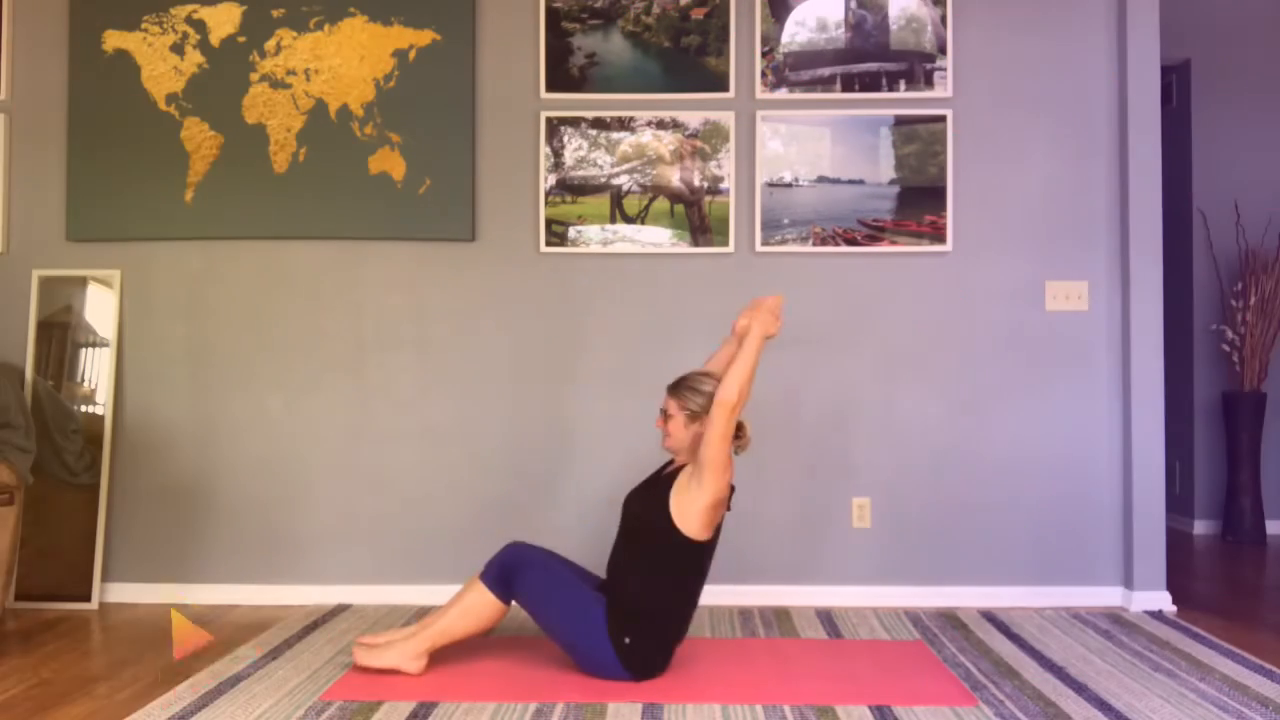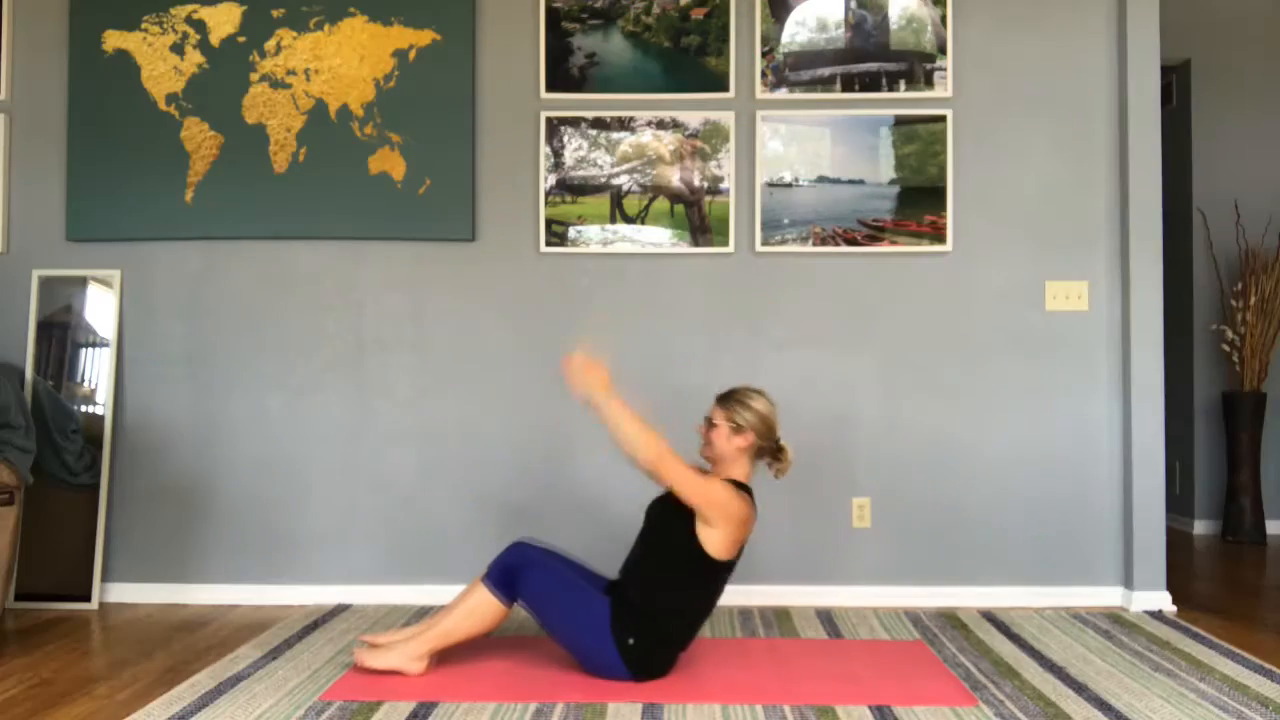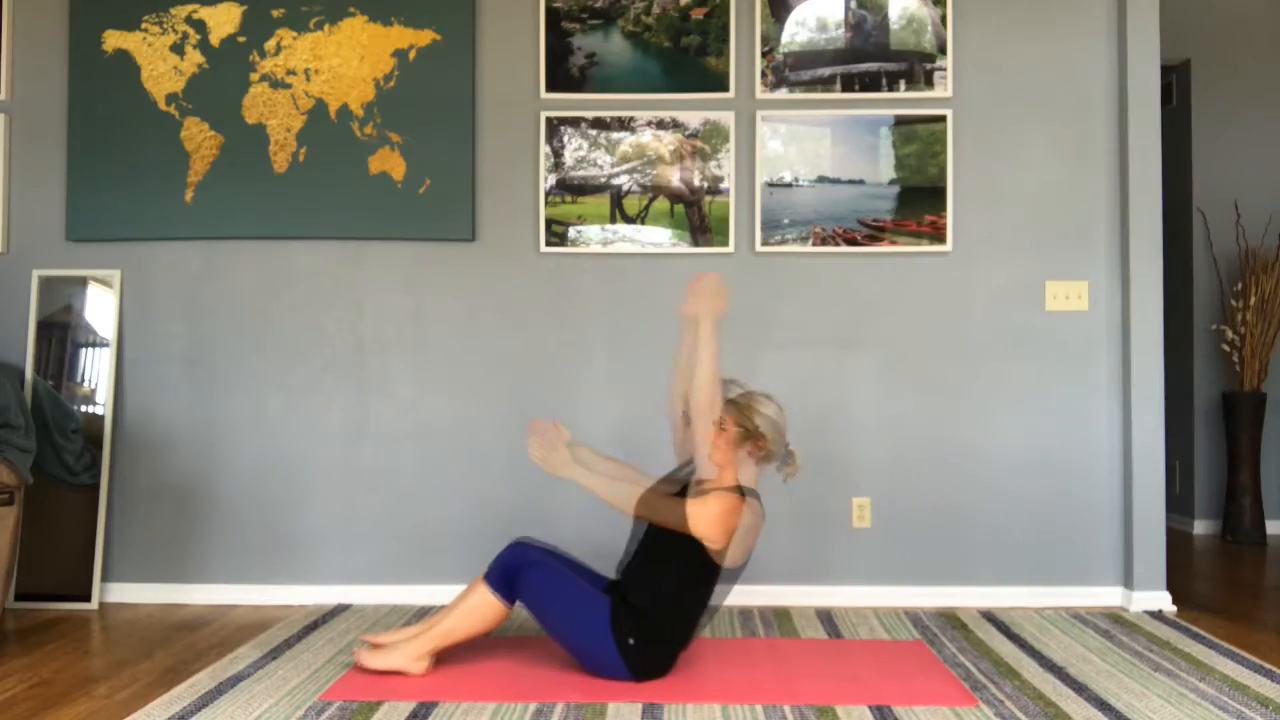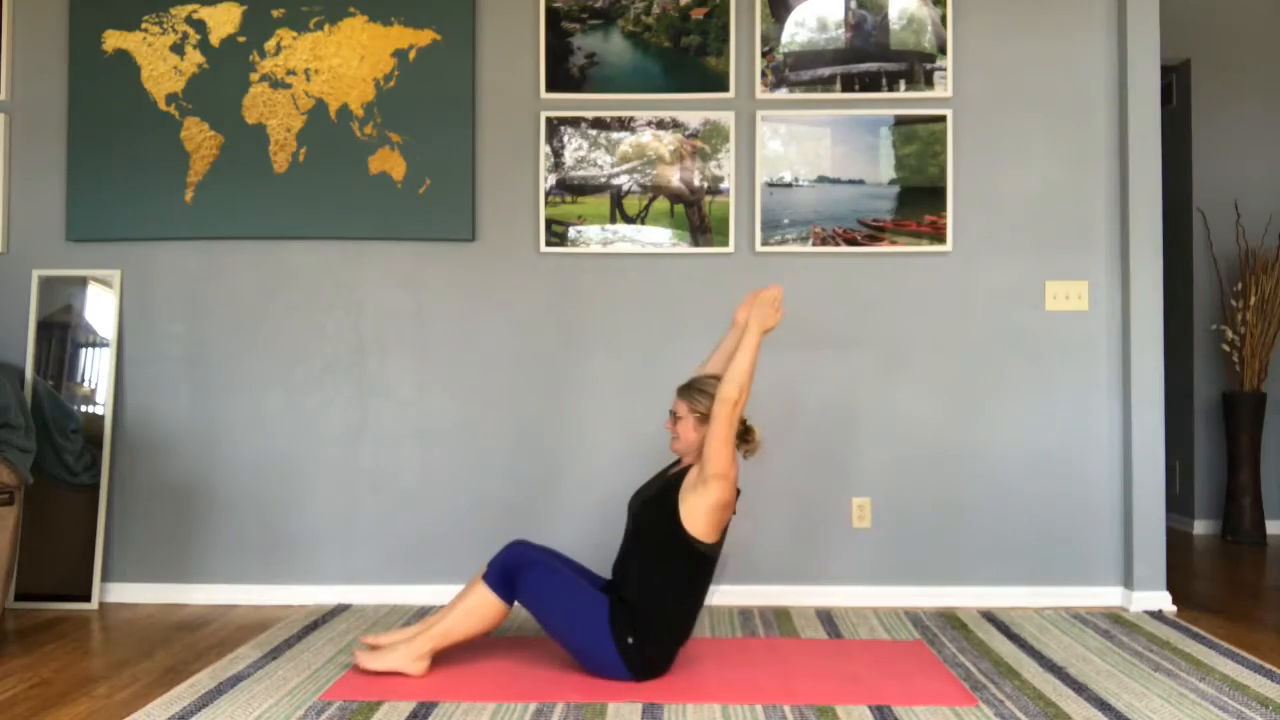
dt=0.3s
person 1, frame 1
left shoulder: (704, 487)
right shoulder: (685, 468)
left elbow: (725, 407)
right elbow: (701, 388)
left wrist: (756, 339)
right wrist: (737, 337)
left hip: (633, 647)
right hip: (625, 616)
left knee: (514, 565)
right knee: (519, 559)
left ankle: (411, 651)
right ankle: (416, 636)
person 1, frame 2
left shoulder: (729, 504)
right shoulder: (713, 489)
left elbow: (658, 460)
right elbow: (658, 457)
left wrist: (601, 393)
right wrist: (600, 395)
left hip: (637, 649)
right hip: (630, 615)
left knee: (521, 564)
right knee: (524, 558)
left ankle: (417, 650)
right ankle: (418, 639)
person 1, frame 3
left shoulder: (727, 503)
right shoulder: (708, 476)
left elbow: (637, 504)
right elbow: (686, 400)
right wrist: (695, 326)
left hip: (637, 648)
right hip: (630, 615)
left knee: (520, 566)
right knee: (522, 555)
left ankle: (418, 650)
right ankle: (420, 636)
person 1, frame 4
left shoulder: (712, 490)
right shoulder: (690, 470)
left elbow: (728, 402)
right elbow: (705, 389)
left wrist: (755, 332)
right wrist: (737, 328)
left hip: (635, 646)
right hip: (626, 614)
left knee: (518, 566)
right knee: (520, 554)
left ankle: (416, 651)
right ankle: (420, 635)
